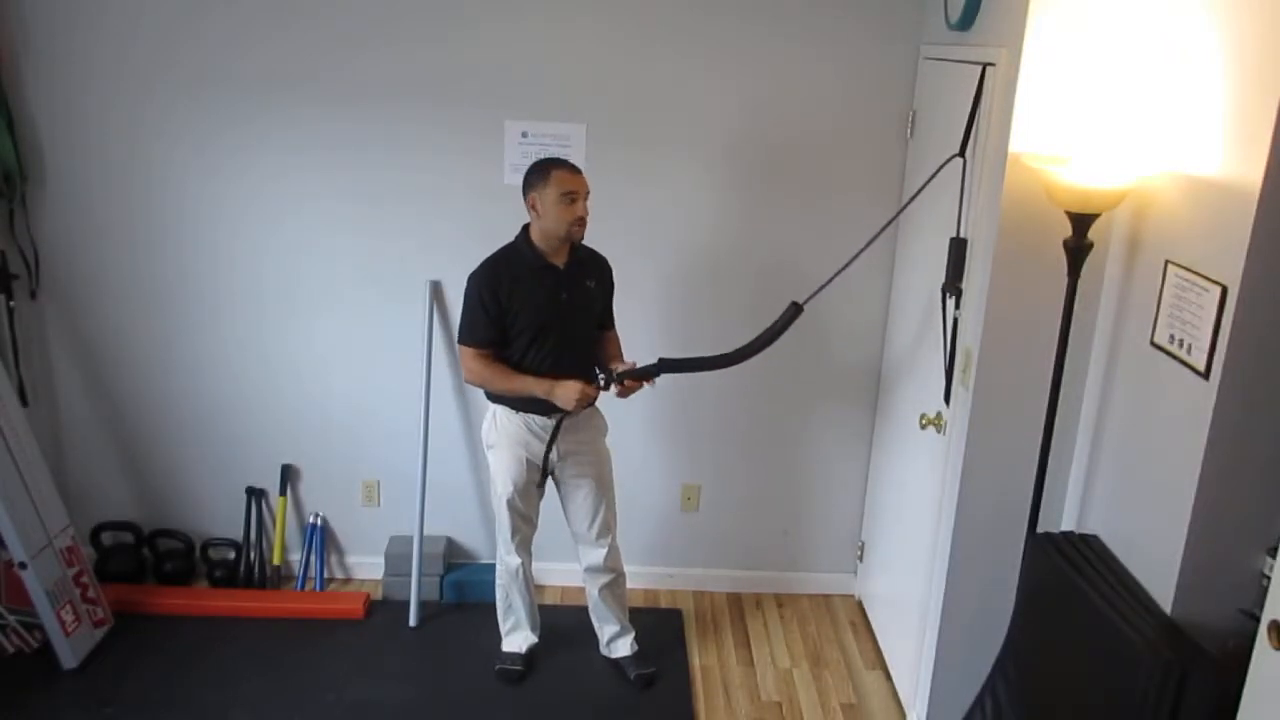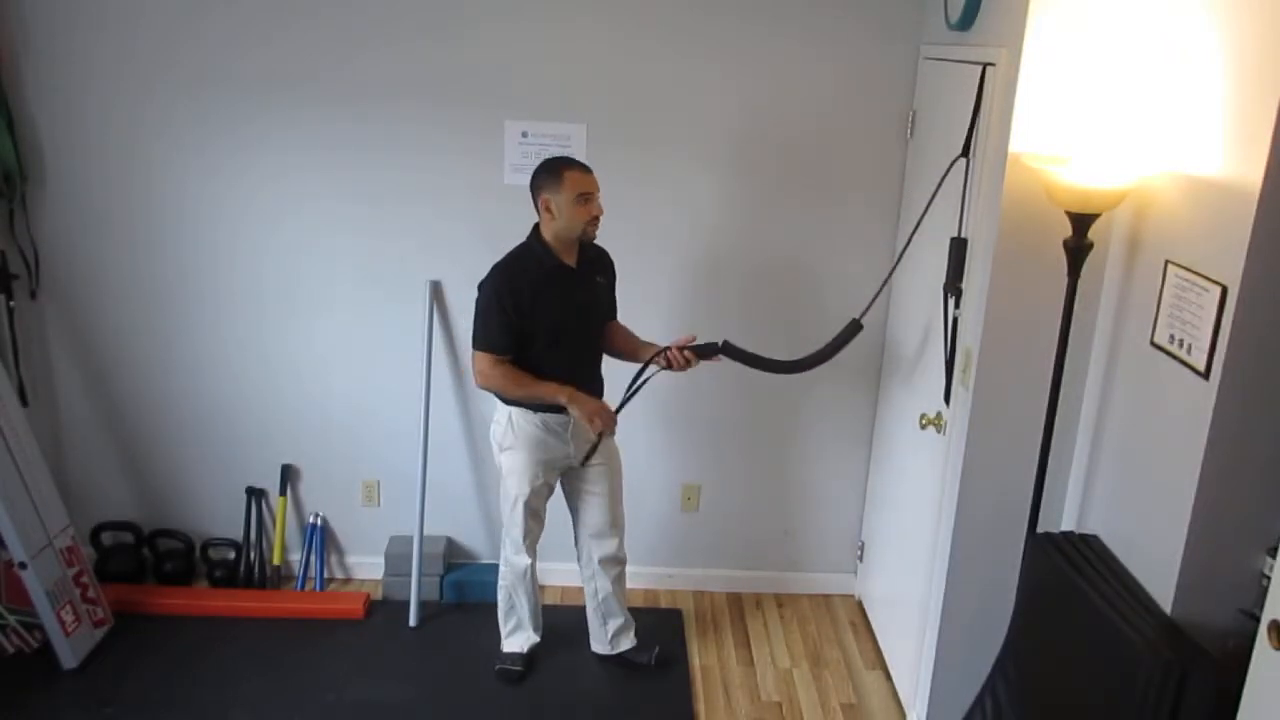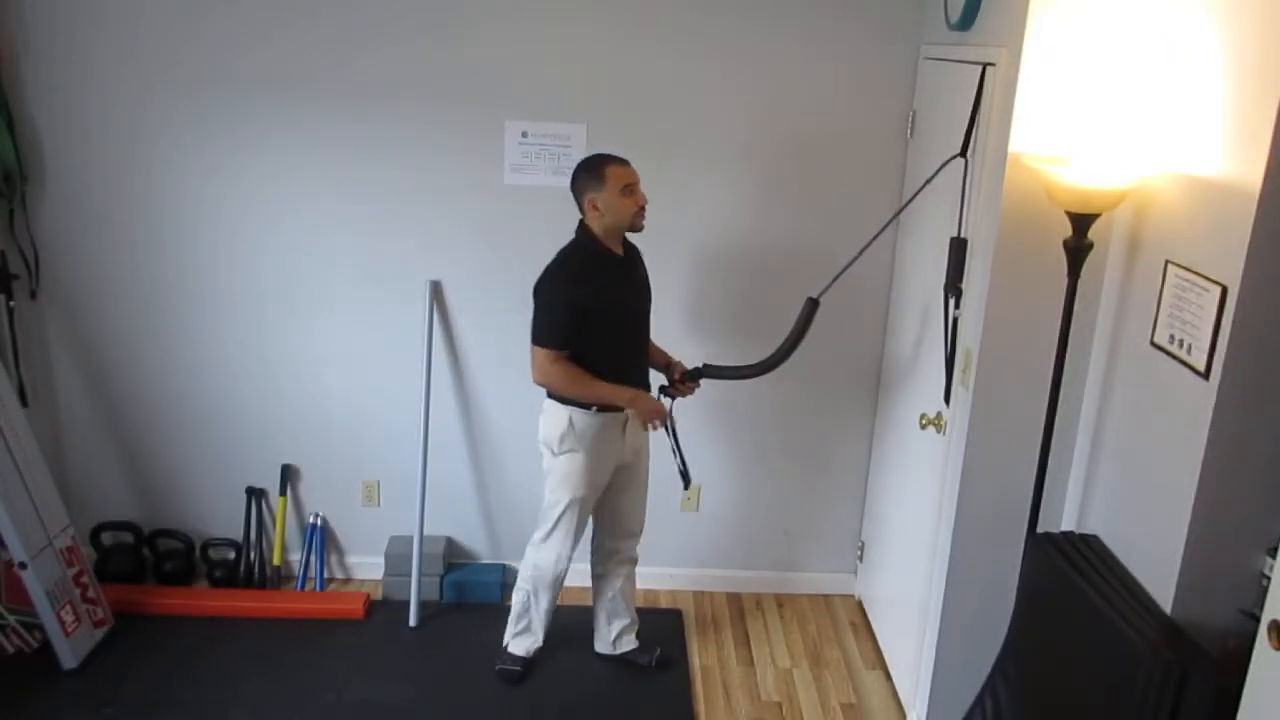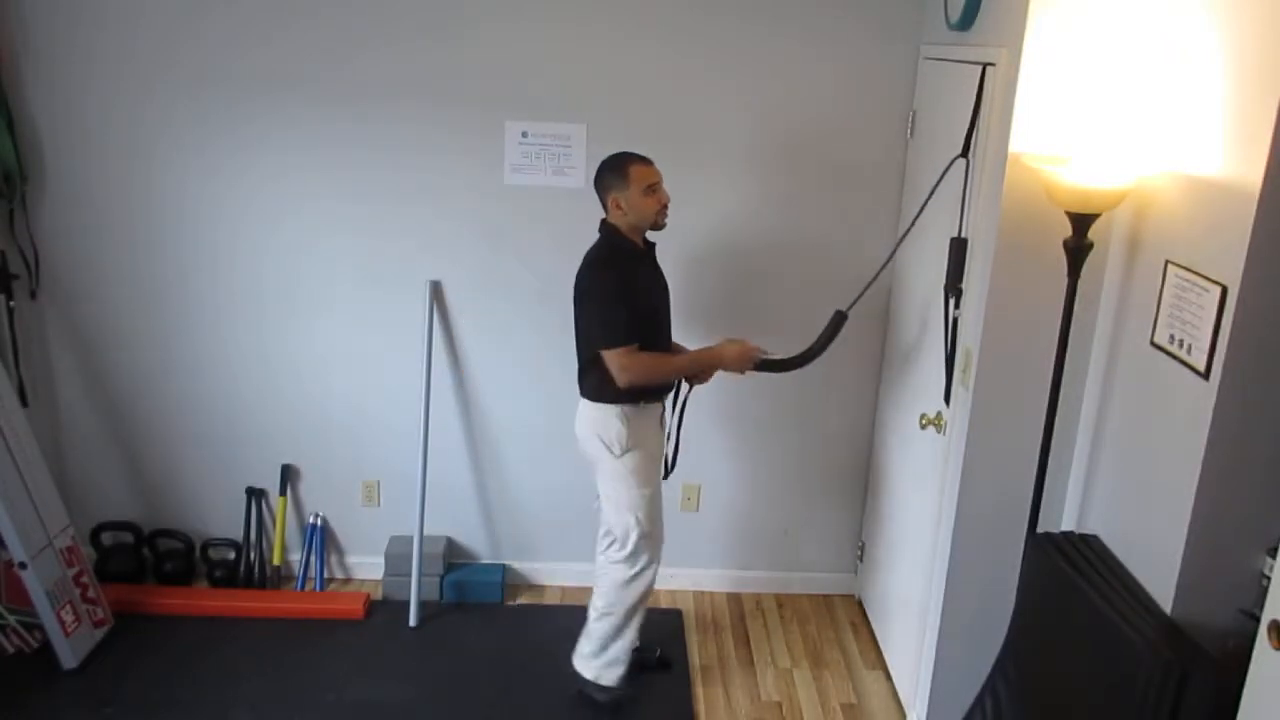
dt=0.4s
person 1, frame 1
left shoulder: (596, 268)
right shoulder: (493, 276)
right elbow: (473, 367)
left wrist: (617, 368)
right wrist: (550, 388)
left hip: (582, 424)
right hip: (516, 426)
left knee: (599, 544)
right knee: (514, 546)
left ankle: (619, 643)
right ankle: (518, 640)
person 1, frame 2
left shoulder: (599, 263)
right shoulder: (508, 279)
right elbow: (487, 372)
left wrist: (656, 352)
right wrist: (569, 397)
left hip: (590, 423)
right hip: (529, 427)
left knee: (603, 541)
right knee: (520, 546)
left ankle: (614, 639)
right ankle: (517, 641)
person 1, frame 3
left shoulder: (629, 256)
right shoulder: (567, 275)
right elbow: (548, 371)
left wrist: (667, 365)
right wrist: (631, 398)
left hip: (625, 423)
right hip: (579, 425)
left knee: (621, 541)
right knee: (557, 543)
left ankle: (617, 639)
right ankle: (519, 642)
person 1, frame 4
left shoulder: (639, 252)
right shoulder: (604, 269)
right elbow: (626, 368)
left wrist: (686, 359)
right wrist: (712, 358)
left hip: (640, 414)
right hip: (615, 420)
left knee: (623, 538)
right knee: (636, 549)
left ankle: (613, 642)
right ankle: (598, 666)
